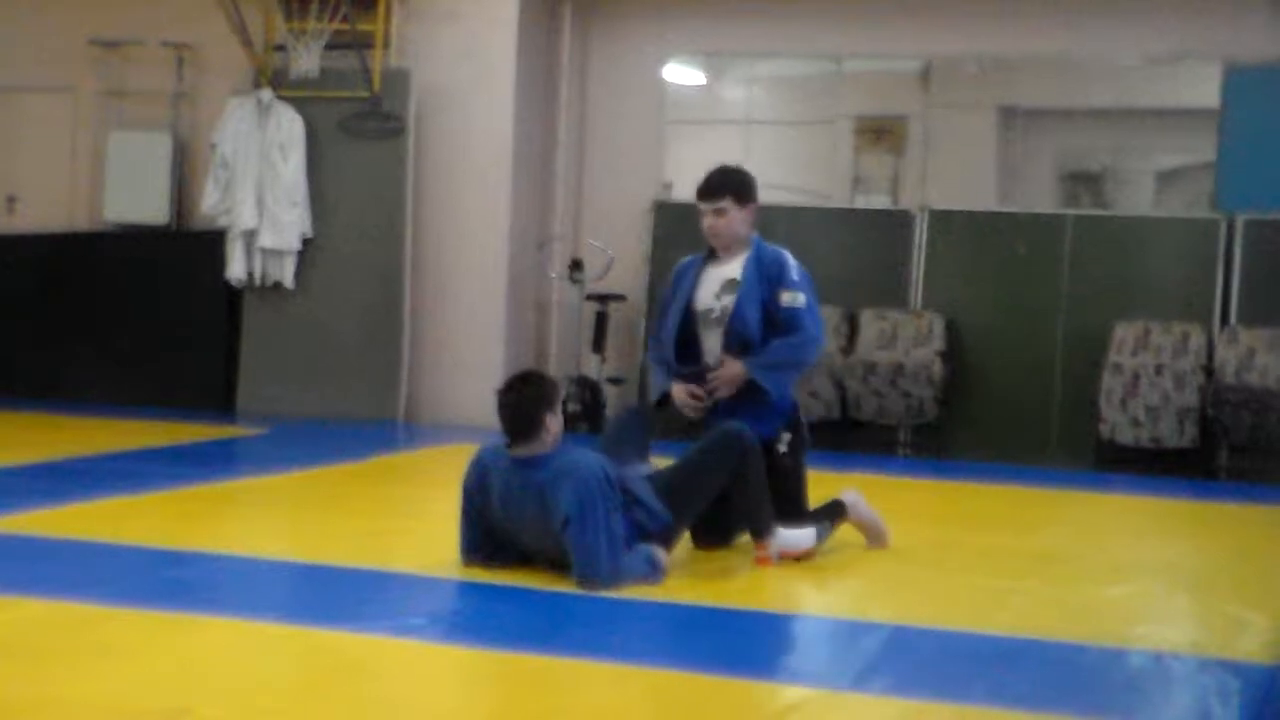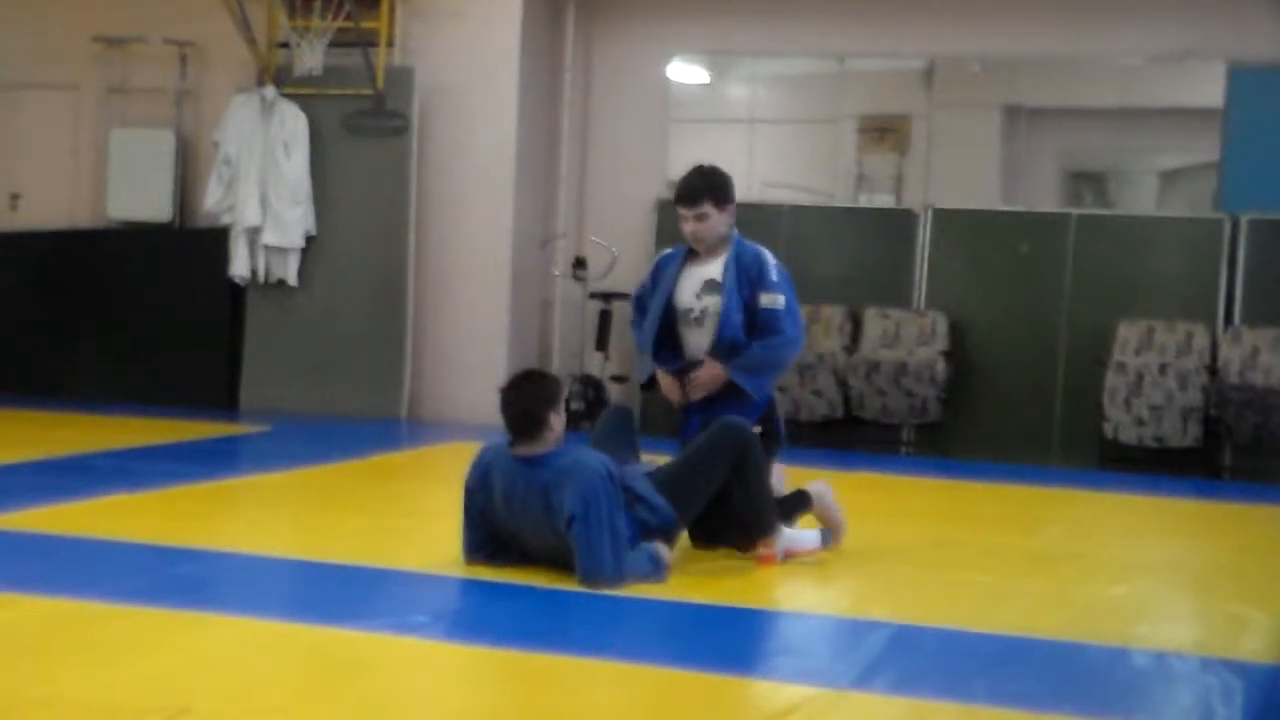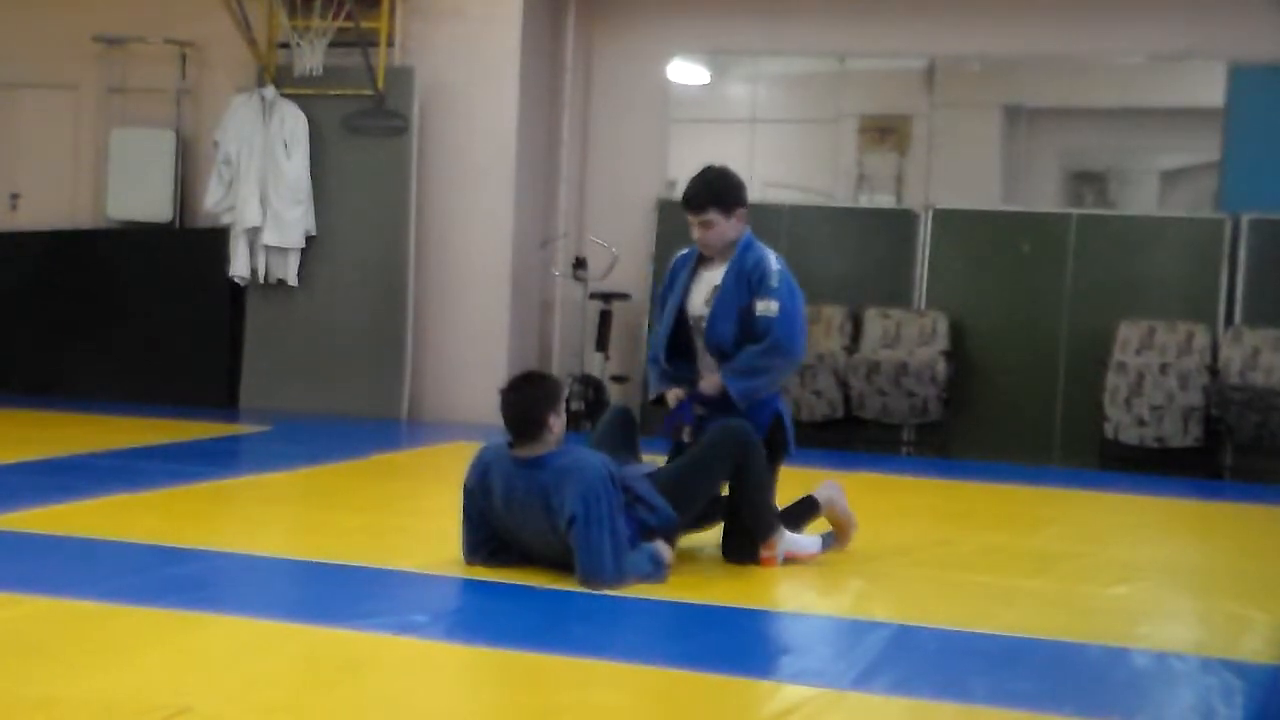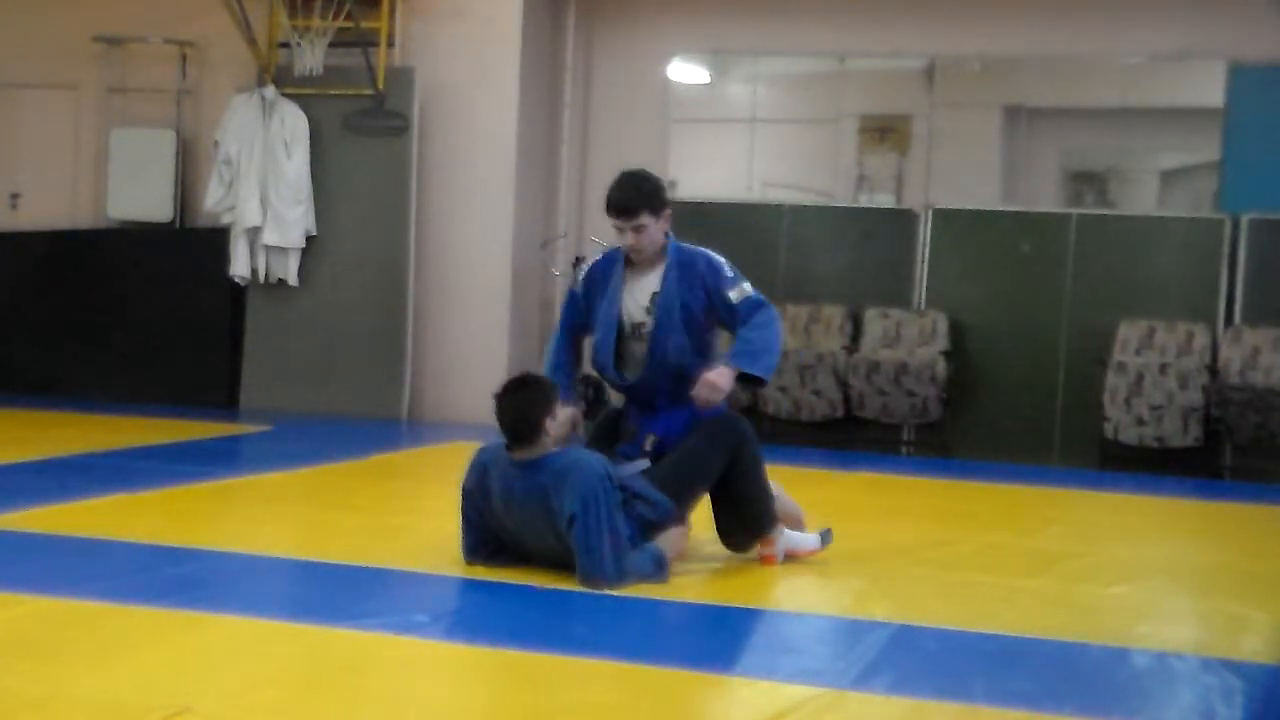
dt=0.7s
person 1, frame 1
left shoulder: (483, 465)
right shoulder: (578, 475)
left elbow: (476, 553)
right elbow: (600, 573)
left wrist: (536, 550)
right wrist: (649, 561)
right hip: (640, 527)
left knee: (634, 420)
right knee: (735, 439)
right ankle: (770, 540)
person 1, frame 2
left shoulder: (487, 464)
right shoulder: (584, 473)
left elbow: (479, 551)
right elbow: (604, 571)
left wrist: (541, 546)
right wrist: (654, 559)
right hip: (642, 524)
left knee: (619, 414)
right knee: (734, 435)
right ankle: (773, 539)
person 1, frame 3
left shoulder: (485, 465)
right shoulder: (584, 474)
left elbow: (479, 552)
right elbow: (603, 572)
left wrist: (541, 548)
right wrist: (655, 558)
left hip: (585, 519)
right hip: (640, 525)
left knee: (620, 417)
right knee: (736, 437)
right ankle: (771, 542)
person 1, frame 4
left shoulder: (483, 464)
right shoulder: (582, 473)
left elbow: (477, 552)
right elbow: (605, 572)
left wrist: (534, 547)
right wrist: (660, 553)
right hip: (635, 529)
right knee: (728, 429)
right ankle: (772, 537)
person 2, frame 1
left shoulder: (777, 265)
right shoulder: (689, 271)
left elbow: (806, 339)
right elbow: (662, 338)
left wrist: (747, 370)
right wrist: (671, 385)
left hip: (769, 418)
right hip: (714, 419)
right knee: (707, 536)
person 2, frame 2
left shoulder: (757, 263)
right shoulder: (668, 264)
left elbow: (786, 336)
right elbow: (643, 318)
left wrist: (727, 371)
right wrist: (659, 371)
left hip: (744, 407)
right hip: (693, 418)
left knee: (739, 533)
right knee: (705, 533)
left ankle: (807, 500)
person 2, frame 3
left shoulder: (764, 268)
right shoulder: (683, 265)
left elbow: (784, 346)
right elbow: (664, 330)
left wrist: (726, 379)
right wrist: (666, 384)
left hip: (752, 415)
right hip: (700, 413)
left knee: (746, 545)
left ankle: (816, 507)
person 2, frame 4
left shoulder: (702, 267)
right shoulder: (598, 273)
left elbow: (759, 317)
right elbow: (567, 335)
left wrist: (729, 367)
right wrist: (562, 396)
left hip: (689, 413)
right hip: (634, 416)
